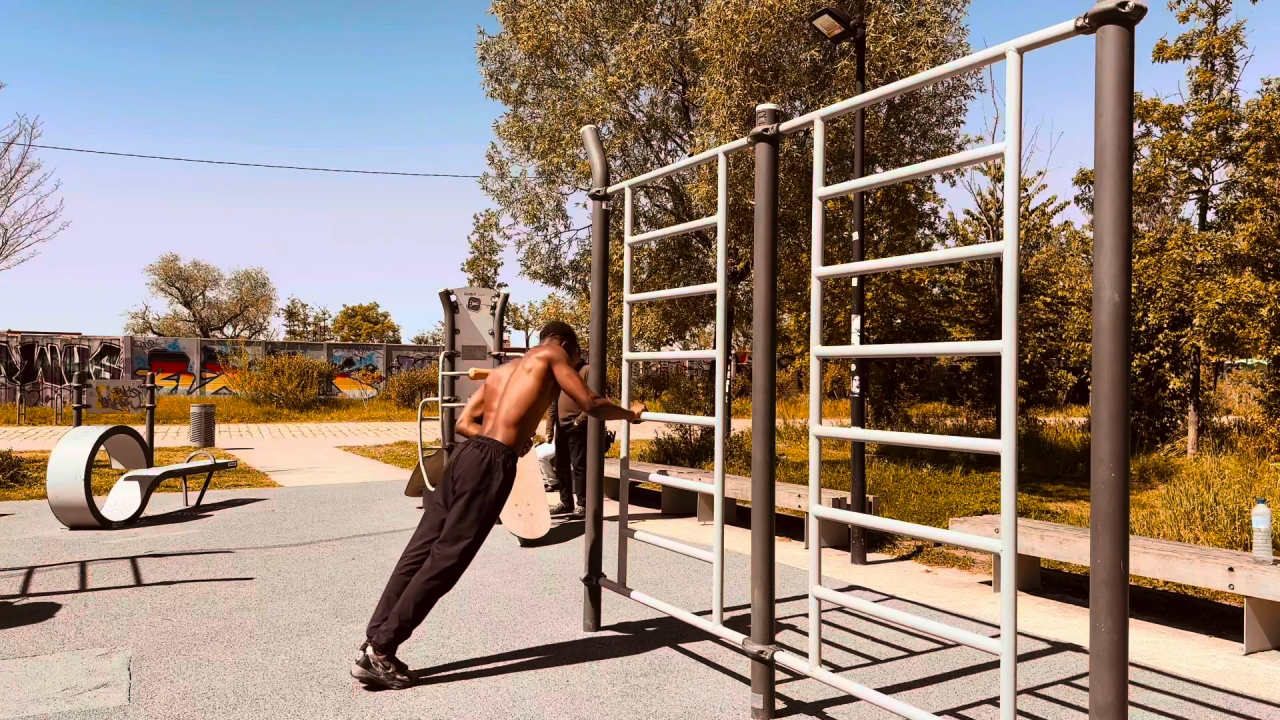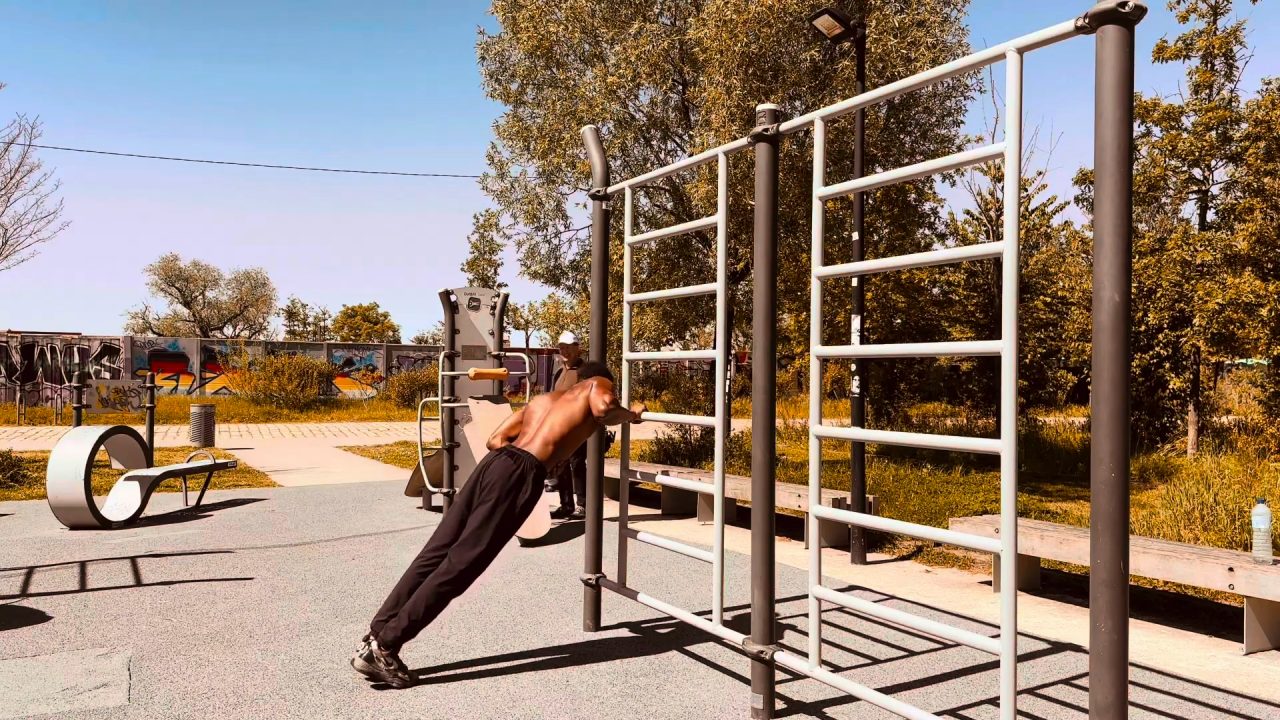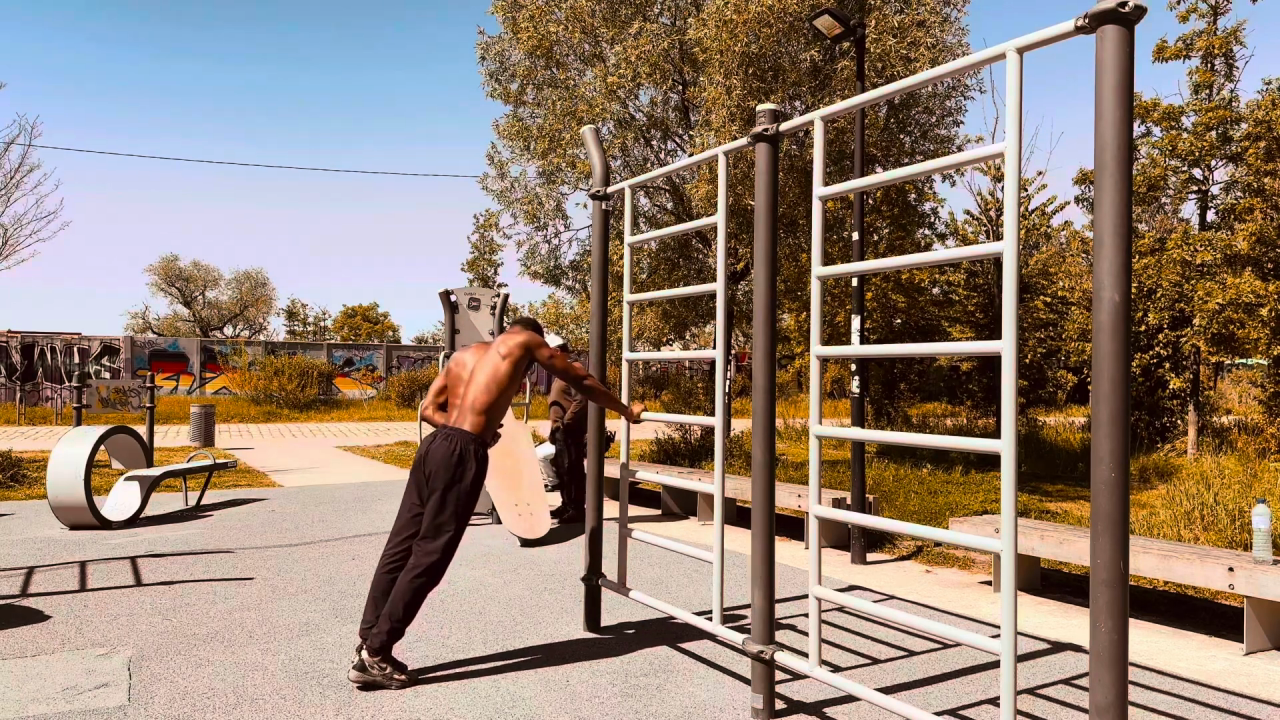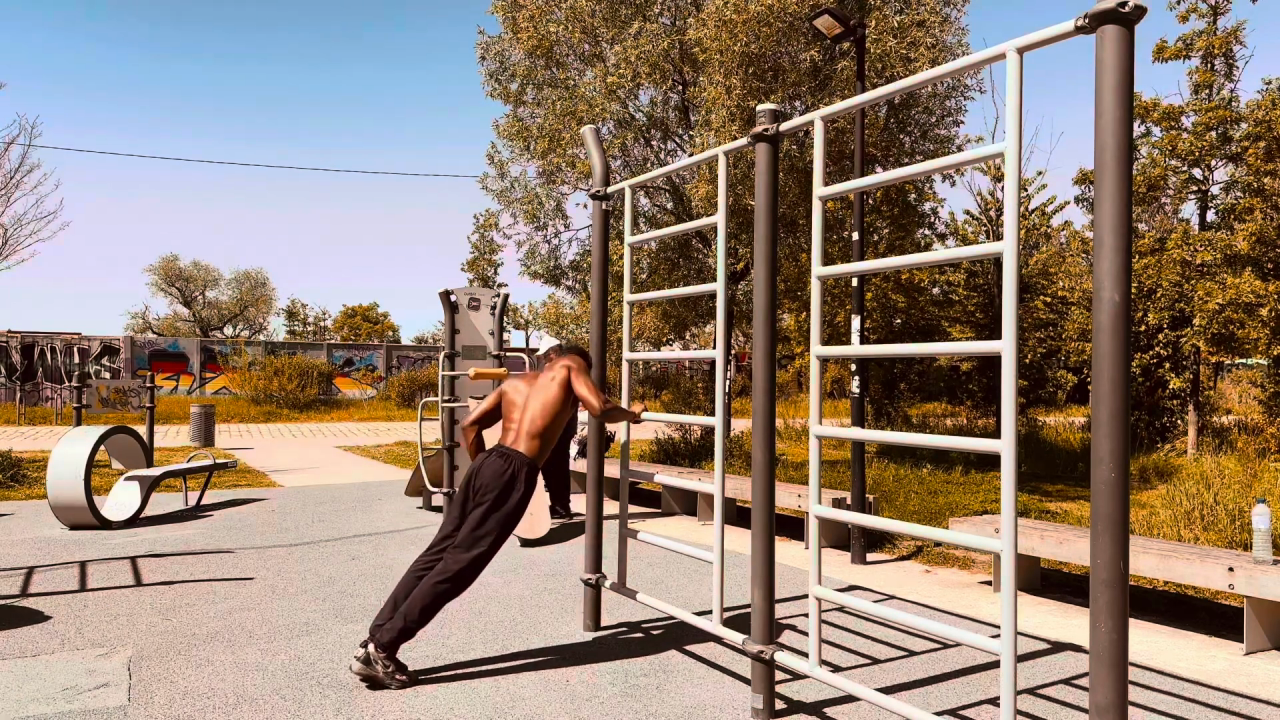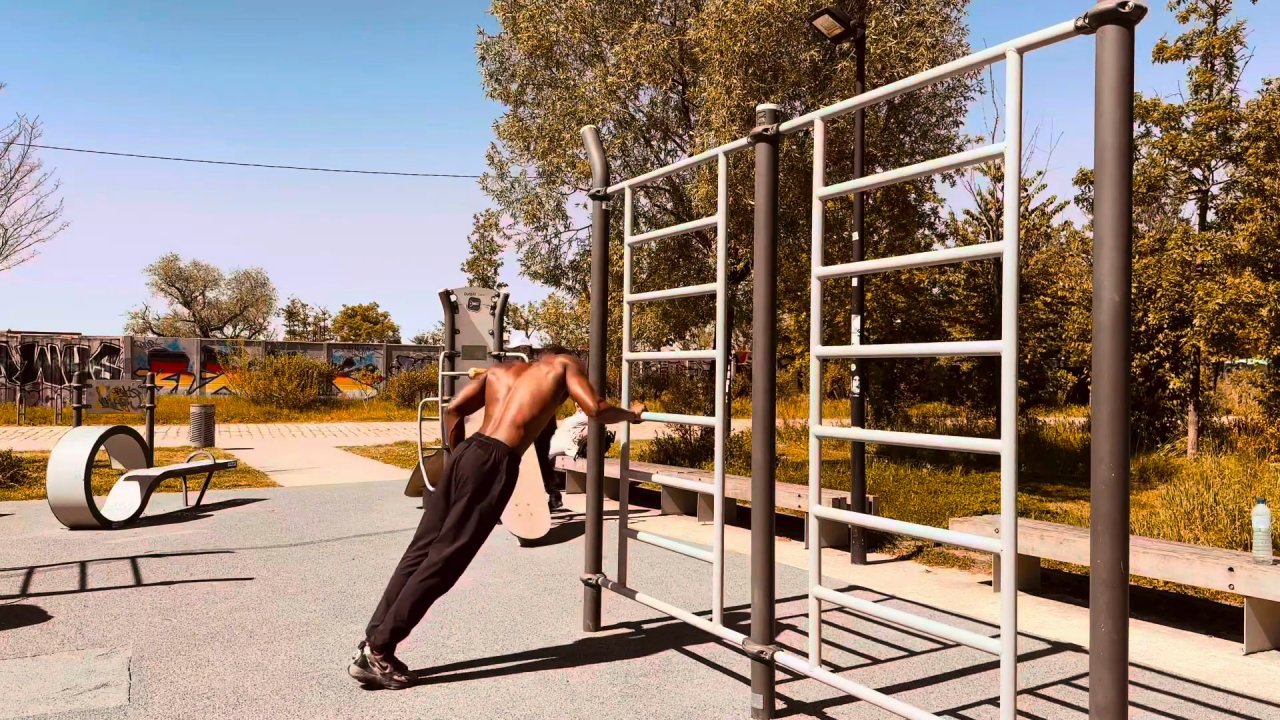
dt=1s
person 1, frame 1
left shoulder: (502, 370)
right shoulder: (550, 354)
right elbow: (591, 404)
right wrist: (630, 414)
left hip: (467, 454)
right hip: (492, 464)
left knee: (420, 554)
right knee: (445, 561)
left ankle: (374, 645)
right ankle: (379, 651)
person 1, frame 2
left shoulder: (541, 398)
right shoulder: (599, 383)
right elbow: (604, 408)
right wrist: (630, 414)
left hip: (494, 462)
right hip: (520, 475)
left knee: (435, 555)
right knee: (459, 565)
left ankle: (375, 640)
right ankle: (383, 649)
person 1, frame 3
left shoulder: (463, 354)
right shoulder: (526, 340)
left elbow: (428, 409)
right elbow: (581, 381)
right wrist: (626, 411)
left hip: (434, 445)
right hip: (462, 454)
left knee: (400, 550)
right knee: (428, 557)
left ankle: (370, 647)
right ankle: (374, 655)
person 1, frame 4
left shoulder: (514, 381)
right shoulder: (571, 364)
left elbow: (470, 425)
right elbow: (600, 408)
right wrist: (631, 414)
left hip: (488, 462)
right hip: (515, 472)
left knee: (435, 555)
right knee: (458, 564)
left ankle: (375, 643)
right ankle: (381, 649)
person 1, frame 5
left shoulder: (499, 370)
right shoulder: (564, 363)
left elbow: (453, 410)
right elbow: (596, 409)
right wrist: (629, 413)
left hip: (467, 452)
right hip: (496, 461)
left knee: (421, 551)
right knee: (444, 559)
left ankle: (372, 646)
right ankle: (377, 652)
